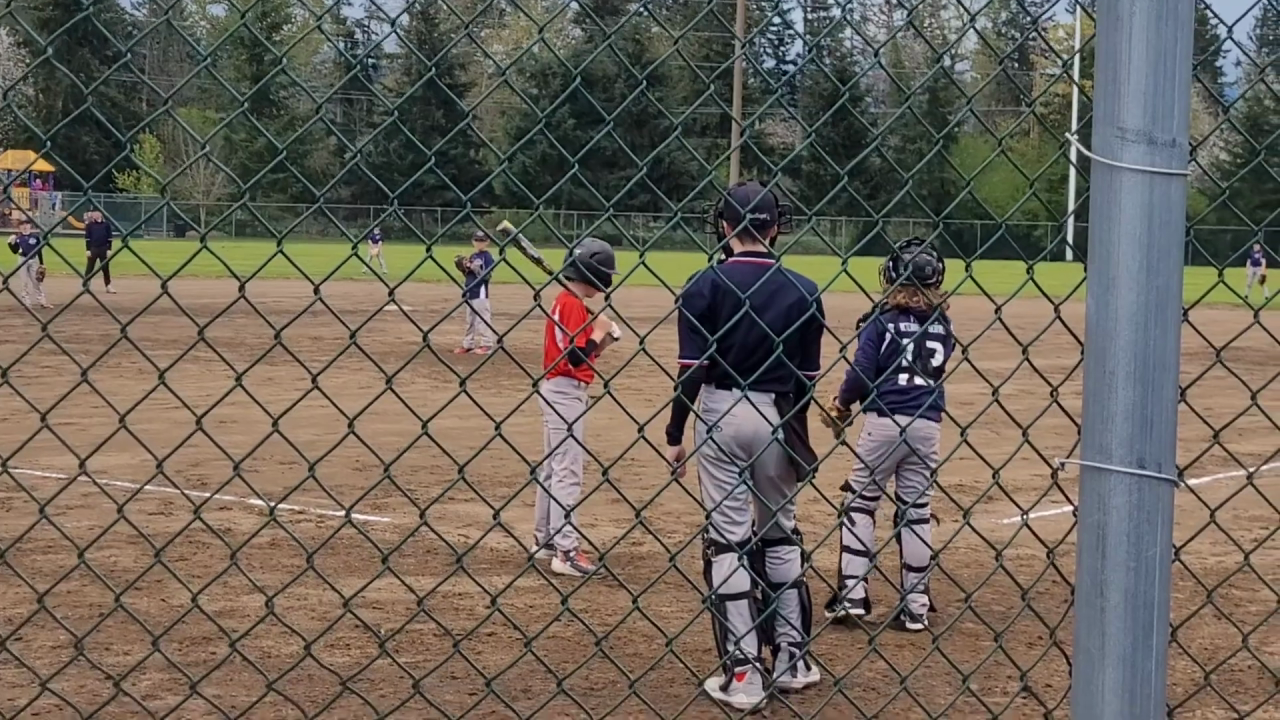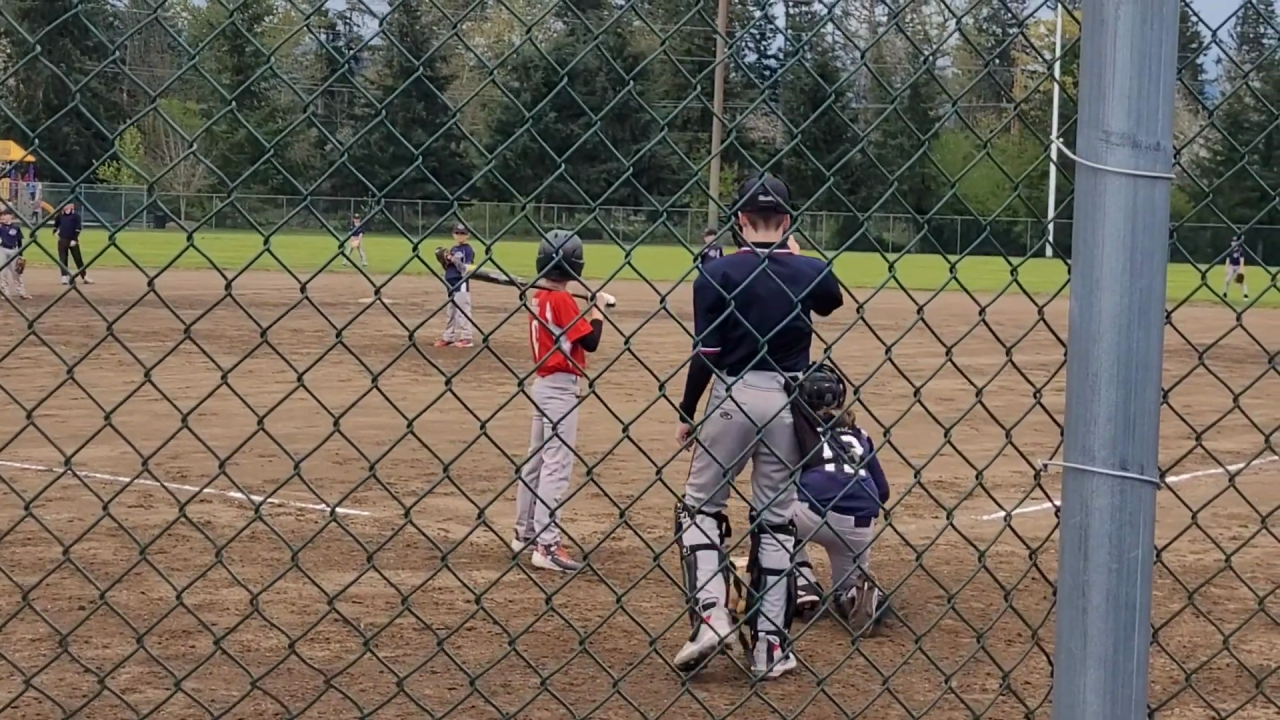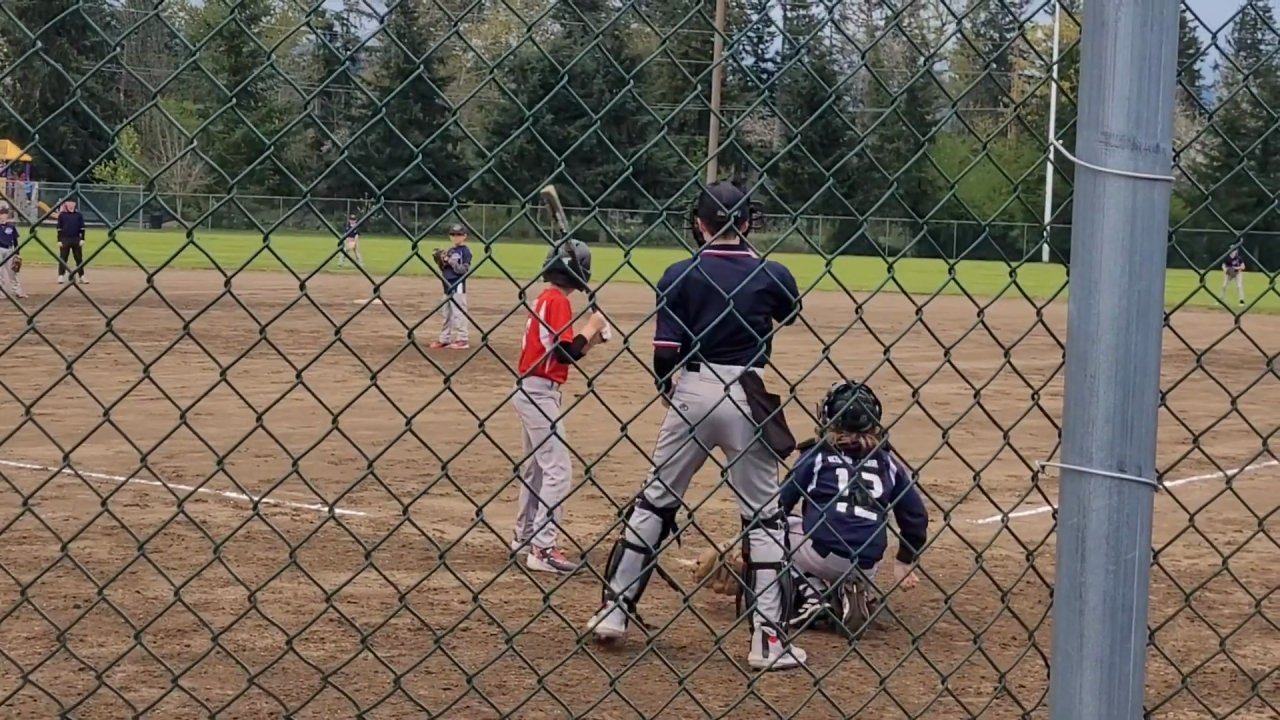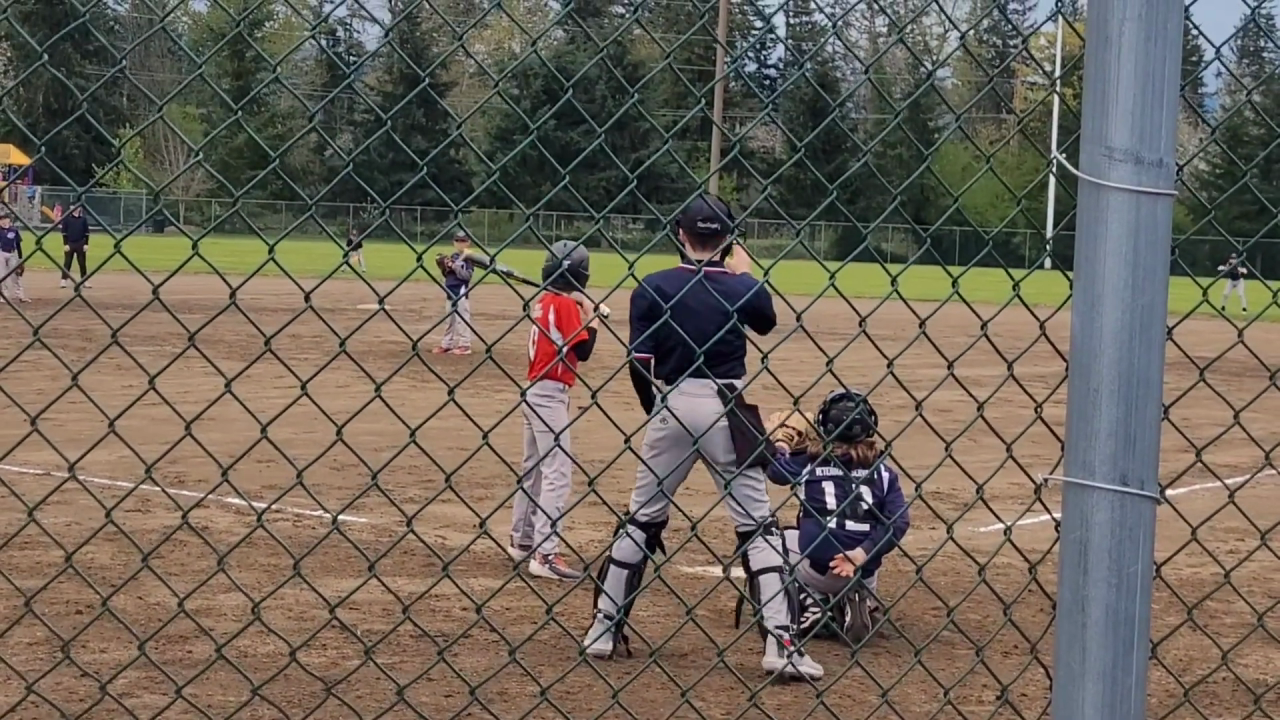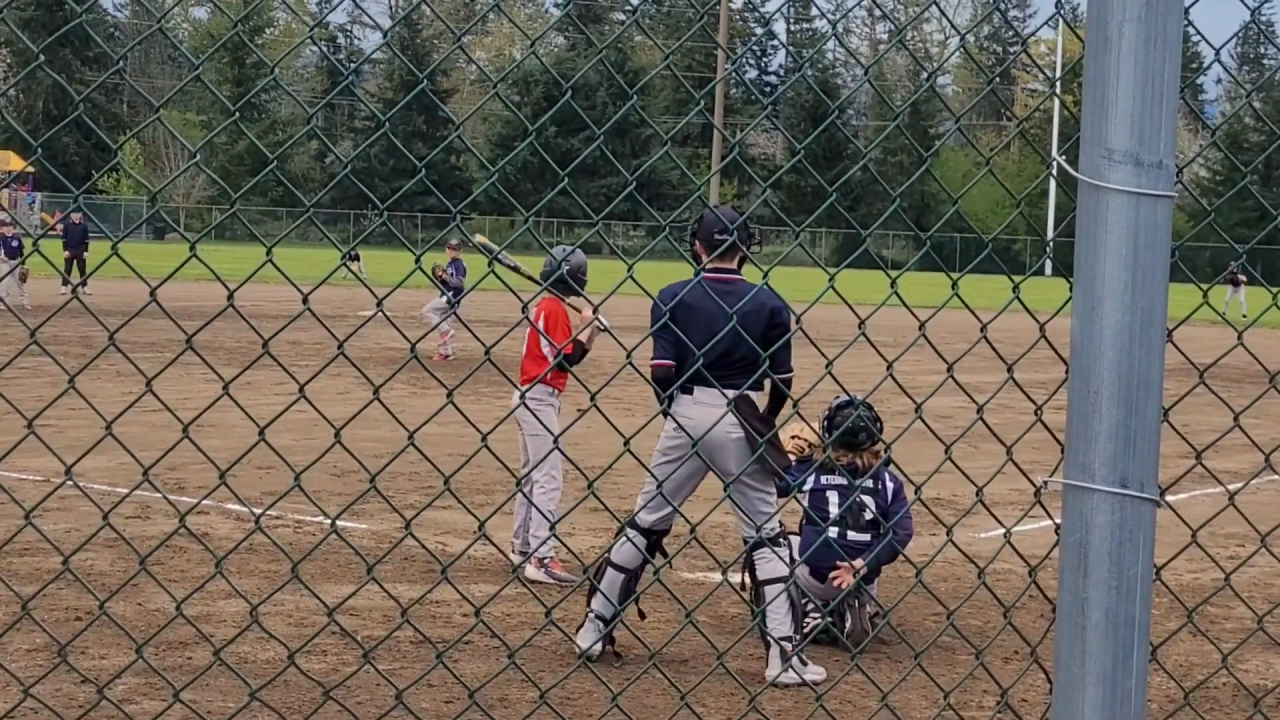
dt=1s
person 1, frame 1
left shoulder: (705, 284)
right shoulder: (803, 290)
left elbow: (692, 369)
right elbow: (807, 377)
left wrist: (674, 435)
left hip: (721, 416)
right hip: (778, 419)
left knee: (727, 541)
right knee: (781, 536)
left ankle: (742, 673)
right ankle: (793, 660)
person 1, frame 2
left shoulder: (717, 272)
right shoulder: (811, 272)
left elbow: (704, 354)
right elbow: (831, 302)
left wrist: (686, 413)
left hip: (731, 399)
right hip: (785, 402)
left knee: (698, 509)
right knee: (777, 522)
left ankle: (710, 618)
right ankle: (769, 645)
person 1, frame 3
left shoulder: (678, 275)
right shoulder: (770, 274)
left elbow: (663, 350)
right elbow: (791, 313)
left wrist: (667, 390)
left hip: (693, 392)
right hip: (744, 397)
left knee: (654, 502)
right knee: (763, 516)
left ankle: (614, 610)
right ankle: (768, 637)
person 1, frame 4
left shoulder: (652, 287)
right shoulder: (746, 289)
left elbow: (638, 364)
right elbow: (767, 323)
left wrist: (654, 413)
left hip: (672, 407)
right hip: (727, 412)
left knee: (641, 520)
right knee: (759, 527)
left ankle: (604, 629)
right ankle: (781, 643)
person 1, frame 5
left shoulder: (671, 297)
right shoulder: (768, 304)
left elbow: (660, 373)
right elbow: (780, 382)
left wrist: (677, 418)
right wrist: (764, 427)
left hip: (685, 415)
right hip: (739, 422)
left knee: (643, 525)
right knee: (766, 536)
left ankle: (593, 630)
right ankle: (784, 653)
person 2, frame 1
left shoulder: (564, 300)
right shoulder: (574, 304)
right elbow: (576, 357)
left wrist: (603, 339)
right wrist: (599, 332)
left hip: (557, 388)
right hip: (566, 391)
left knee: (551, 468)
right knee: (568, 472)
left ankle: (544, 539)
right ankle: (565, 551)
person 2, frame 2
left shoulder: (539, 297)
right shoulder: (562, 299)
right elbow: (590, 342)
left wrist: (593, 309)
right wrist: (598, 309)
left hip: (544, 385)
right hip: (560, 388)
left knee: (536, 463)
right knee: (557, 468)
left ankle: (525, 534)
right ankle: (547, 546)
person 2, frame 3
left shoulder: (545, 298)
right shoulder: (558, 302)
right elbow: (564, 353)
left wrist: (592, 338)
right wrist: (593, 327)
left hip: (533, 389)
right hip: (539, 391)
left knee: (537, 467)
right knee: (557, 471)
left ankle: (524, 537)
right ankle: (542, 549)
person 2, frame 4
left shoulder: (543, 302)
right shoulder: (564, 303)
right elbow: (582, 351)
left wrist: (587, 318)
right wrist: (592, 317)
left hip: (536, 392)
right hip: (550, 395)
left knee: (534, 470)
right knee: (557, 474)
left ankle: (522, 541)
right ankle: (545, 555)
person 2, frame 5
left shoulder: (543, 307)
right shoulder: (555, 309)
left elbow: (563, 358)
right elbow: (565, 361)
left wrist: (590, 333)
right wrist: (587, 327)
left hip: (531, 397)
right hip: (540, 398)
left knee: (531, 476)
right knee: (549, 479)
left ankle: (522, 548)
right ankle: (540, 559)
person 3, frame 1
left shoulder: (882, 320)
right shoulder: (943, 325)
left elbow: (861, 374)
left wrist: (841, 403)
left hip: (885, 422)
right hip: (926, 425)
left knee: (859, 503)
right knee: (916, 513)
left ankle: (852, 595)
right ankle: (916, 607)
person 3, frame 2
left shoulder: (798, 429)
right shoulder: (858, 434)
right elbow: (882, 490)
left hip: (813, 513)
right hip: (860, 524)
right knee: (847, 589)
left ankle: (804, 590)
right ankle: (860, 592)
person 3, frame 3
left shoulder: (817, 454)
right shoulder: (889, 463)
left elbow: (783, 499)
right elbow: (916, 516)
right wrist: (905, 561)
left hip: (821, 552)
right hip: (865, 564)
left ankle: (810, 596)
right ankle: (856, 593)
person 3, frame 4
left shoulder: (808, 462)
right shoulder: (882, 471)
left elbow: (773, 467)
right elbow: (898, 522)
left wrist: (782, 443)
right wrist: (861, 555)
left hip: (816, 568)
right hip: (863, 573)
left ankle: (812, 605)
right ankle: (860, 605)
person 3, frame 5
left shoulder: (813, 467)
right shoulder: (887, 479)
left elbow: (775, 482)
right elbow: (901, 532)
left wrist: (791, 455)
right wrist: (861, 566)
left hip: (817, 575)
right hip: (863, 577)
left ankle: (812, 612)
right ankle: (857, 609)
